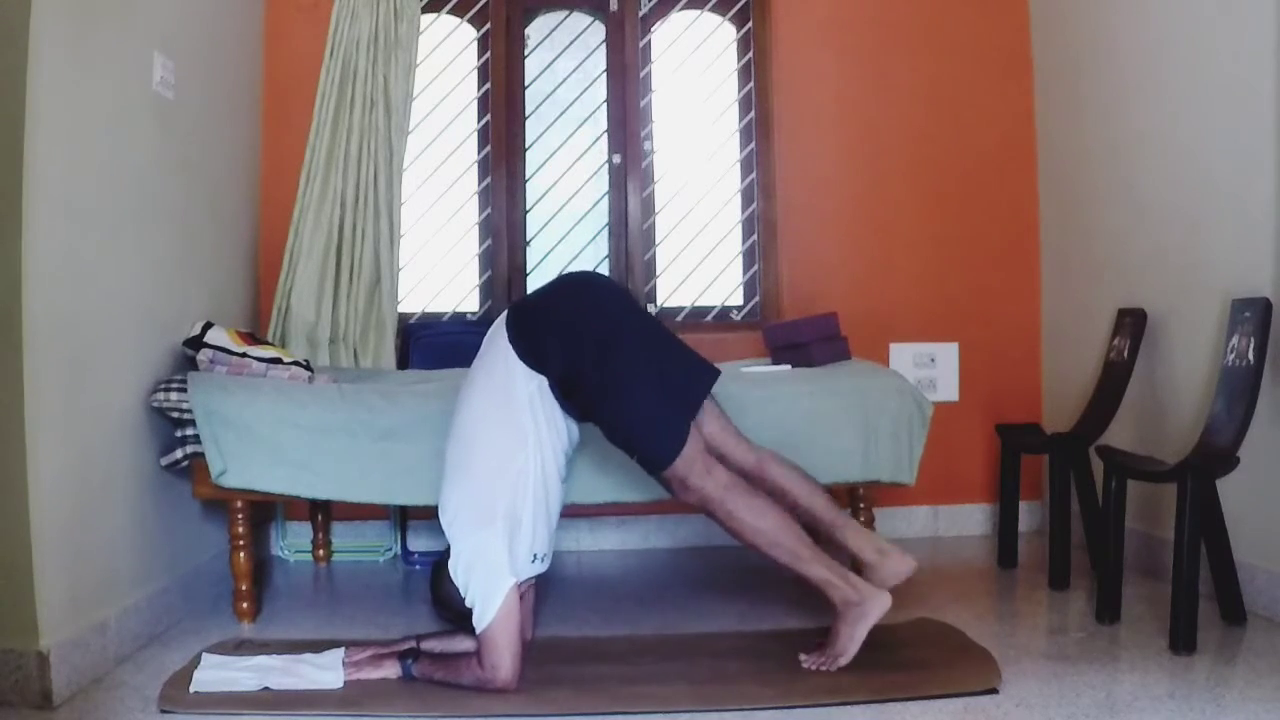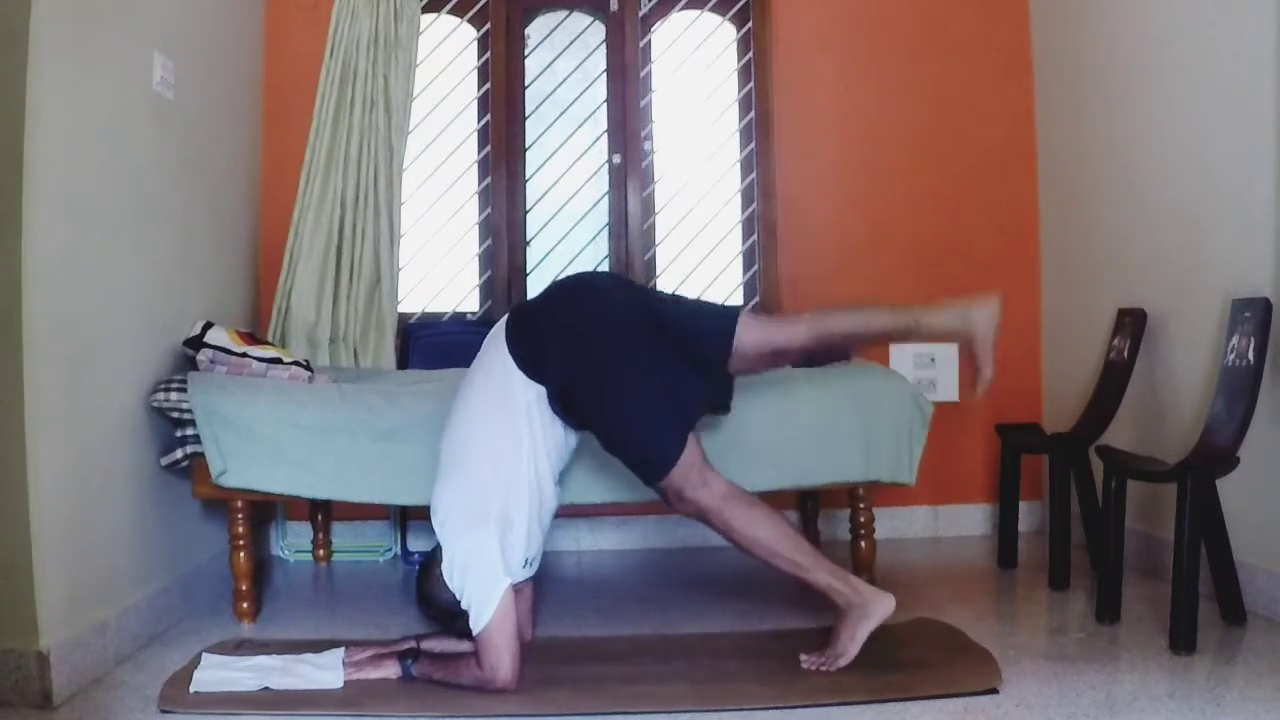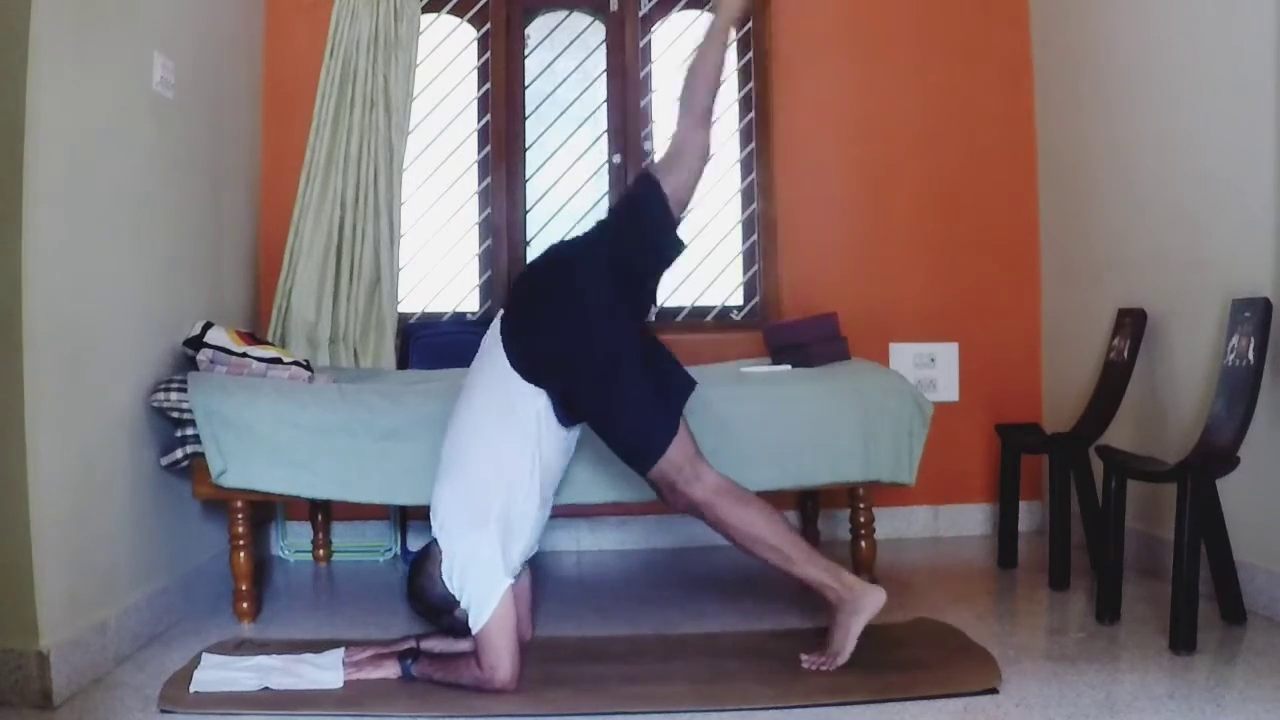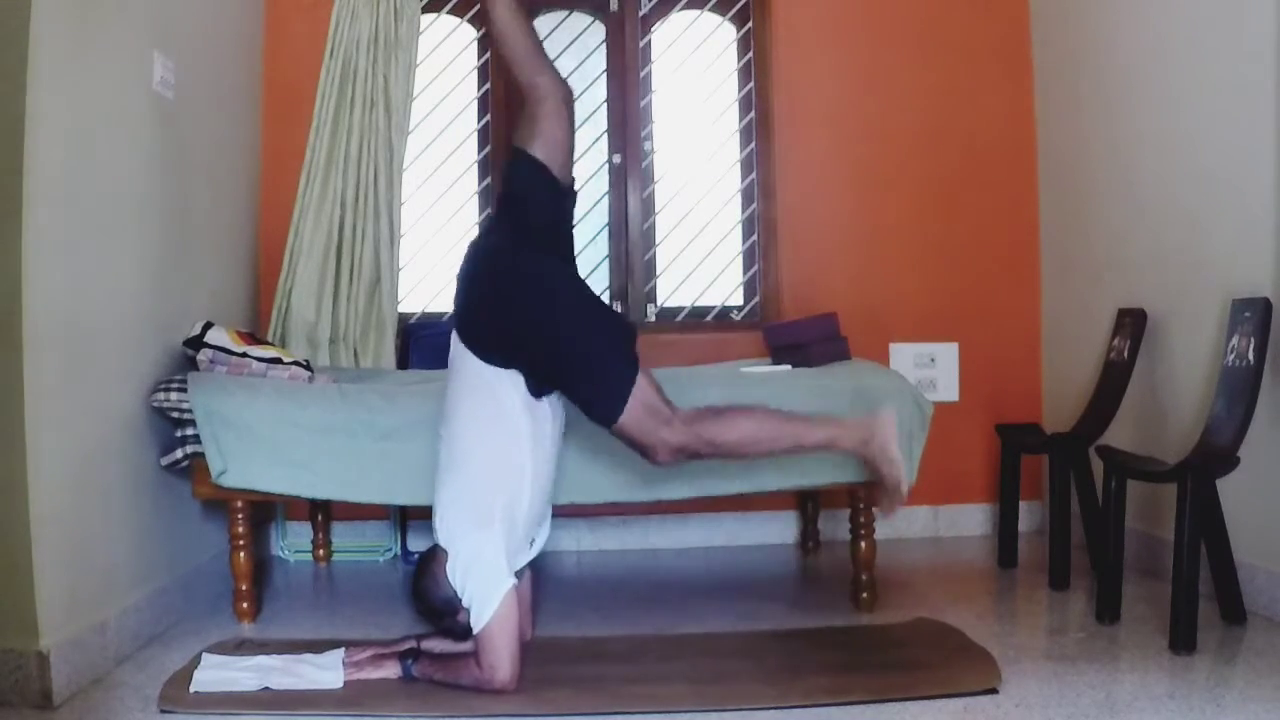
dt=0.2s
person 1, frame 1
left shoulder: (477, 537)
right shoulder: (481, 522)
left elbow: (501, 672)
right elbow: (513, 630)
left wrist: (404, 661)
right wrist: (417, 640)
left hip: (573, 327)
right hip: (575, 316)
left knee: (698, 478)
right knee: (727, 451)
left ankle: (850, 593)
right ankle: (869, 553)
person 1, frame 2
left shoulder: (469, 540)
right shoulder: (468, 530)
left elbow: (500, 672)
right elbow: (518, 626)
left wrist: (406, 661)
right wrist: (426, 642)
left hip: (567, 348)
right hip: (583, 311)
left knee: (697, 490)
right knee: (779, 339)
left ankle: (855, 598)
right ankle: (948, 318)
person 1, frame 3
left shoulder: (469, 541)
right shoulder: (475, 528)
left elbow: (498, 671)
left wrist: (404, 660)
right wrist: (432, 640)
left hip: (571, 326)
right hip: (571, 293)
left knee: (691, 486)
right knee: (685, 149)
left ankle: (843, 589)
person 1, frame 4
left shoulder: (471, 542)
left elbow: (498, 673)
left wrist: (407, 662)
right wrist: (431, 641)
left hip: (522, 294)
right hip: (515, 281)
left ankle: (852, 431)
